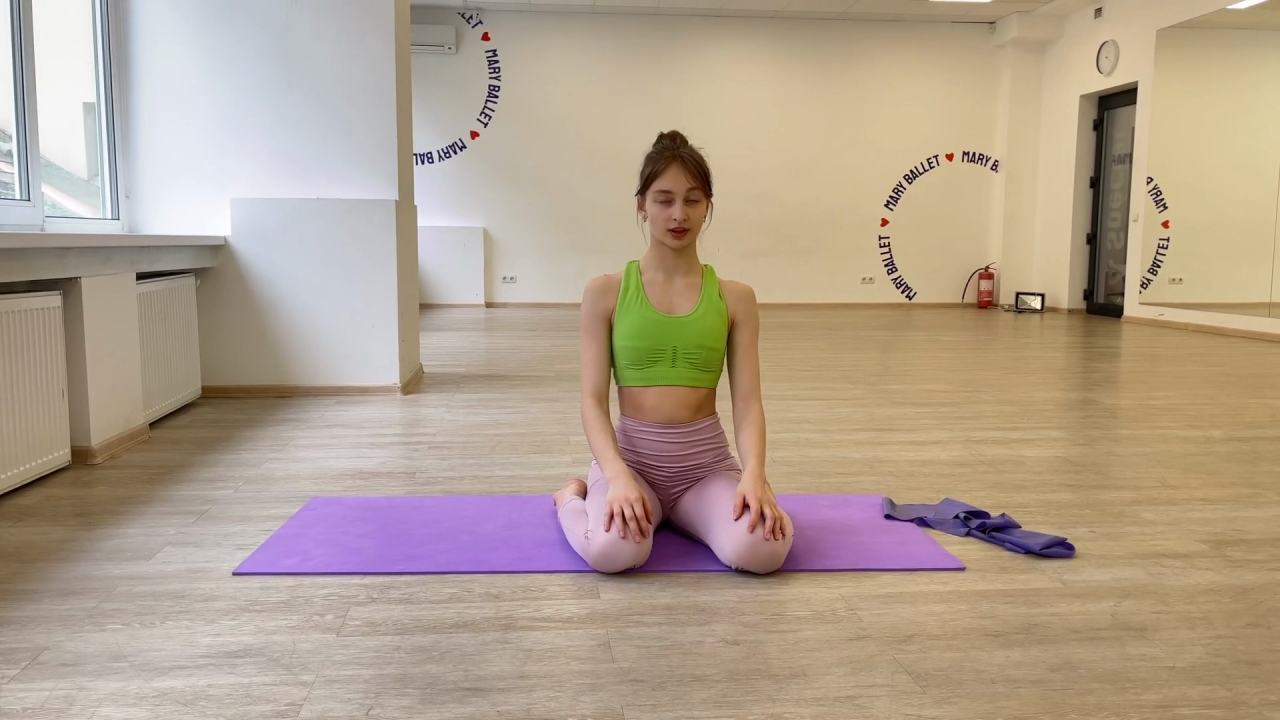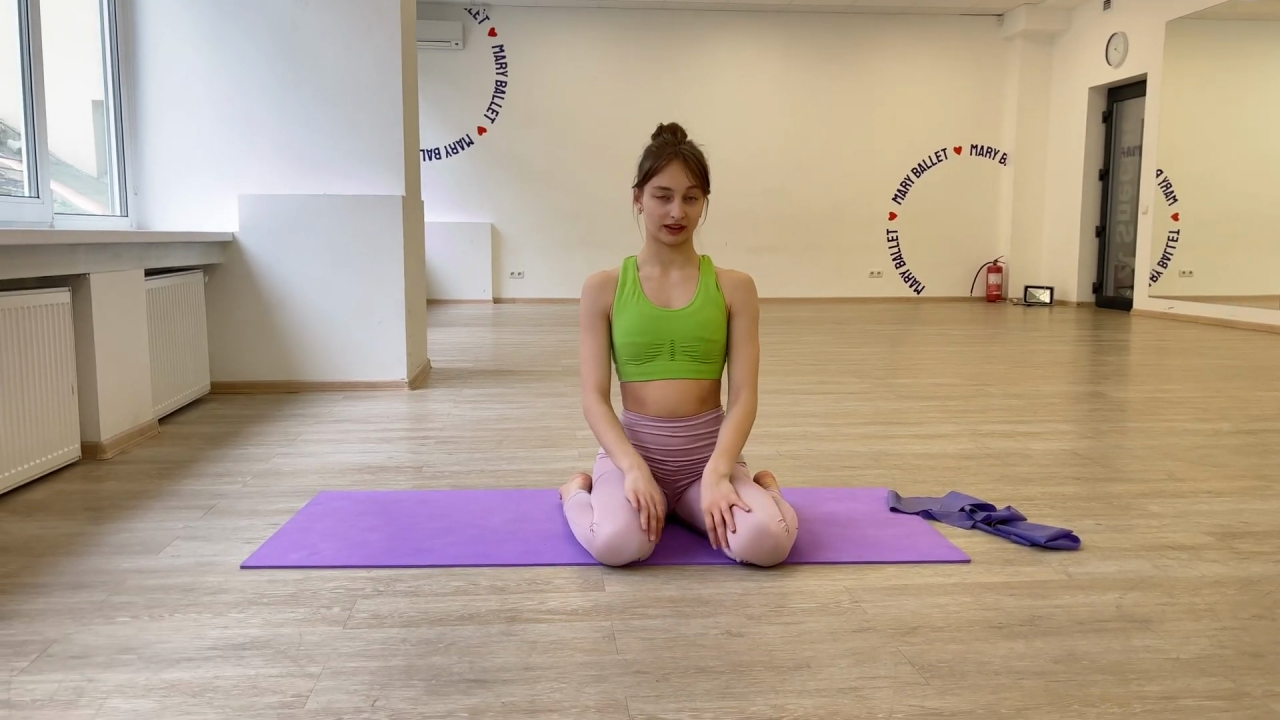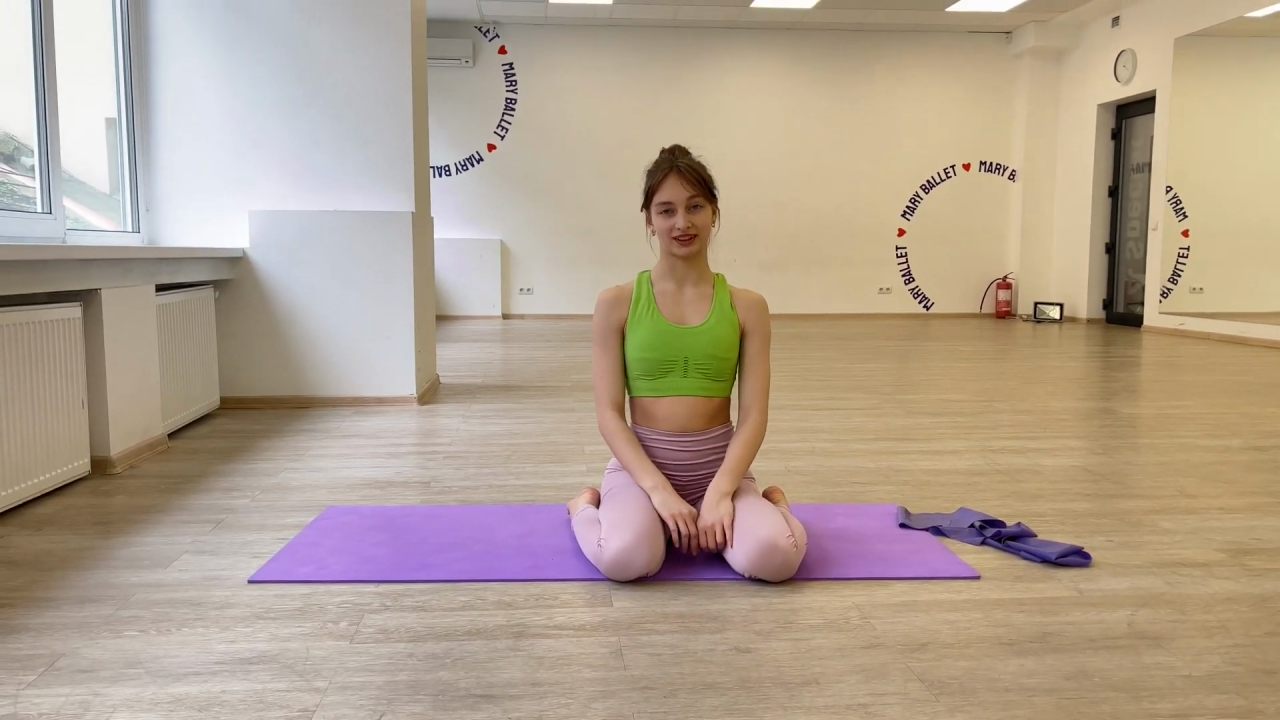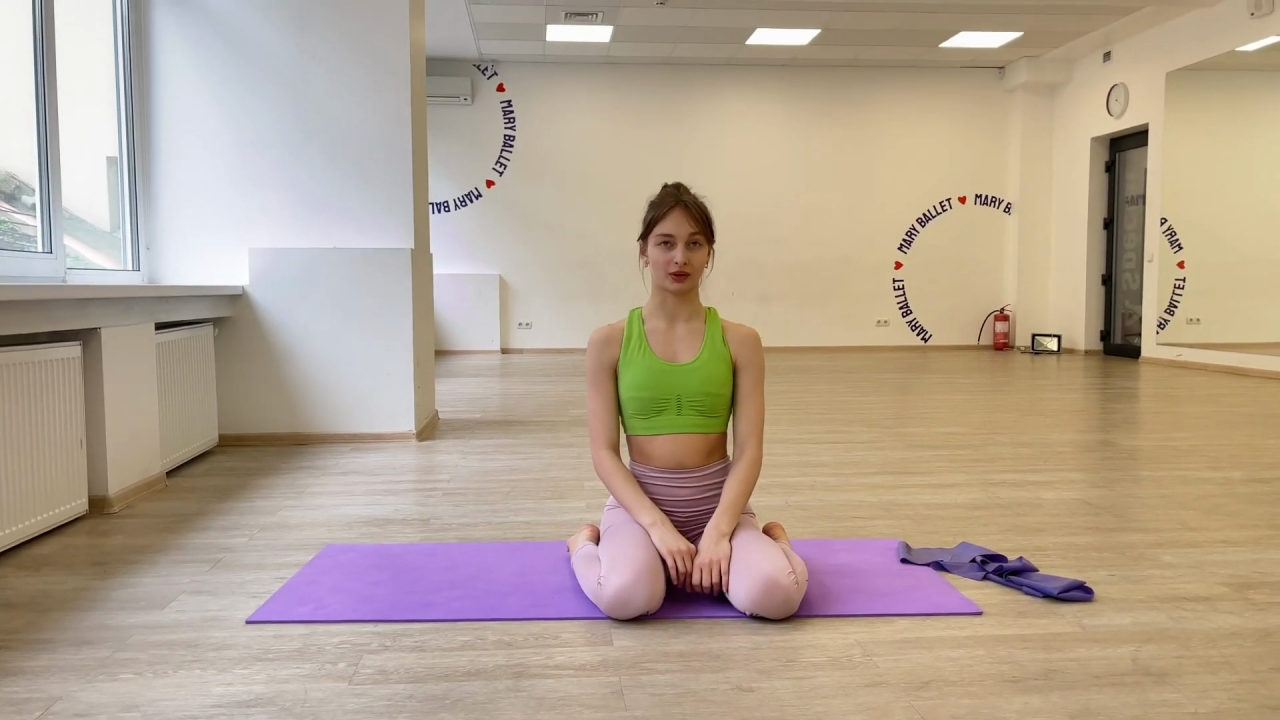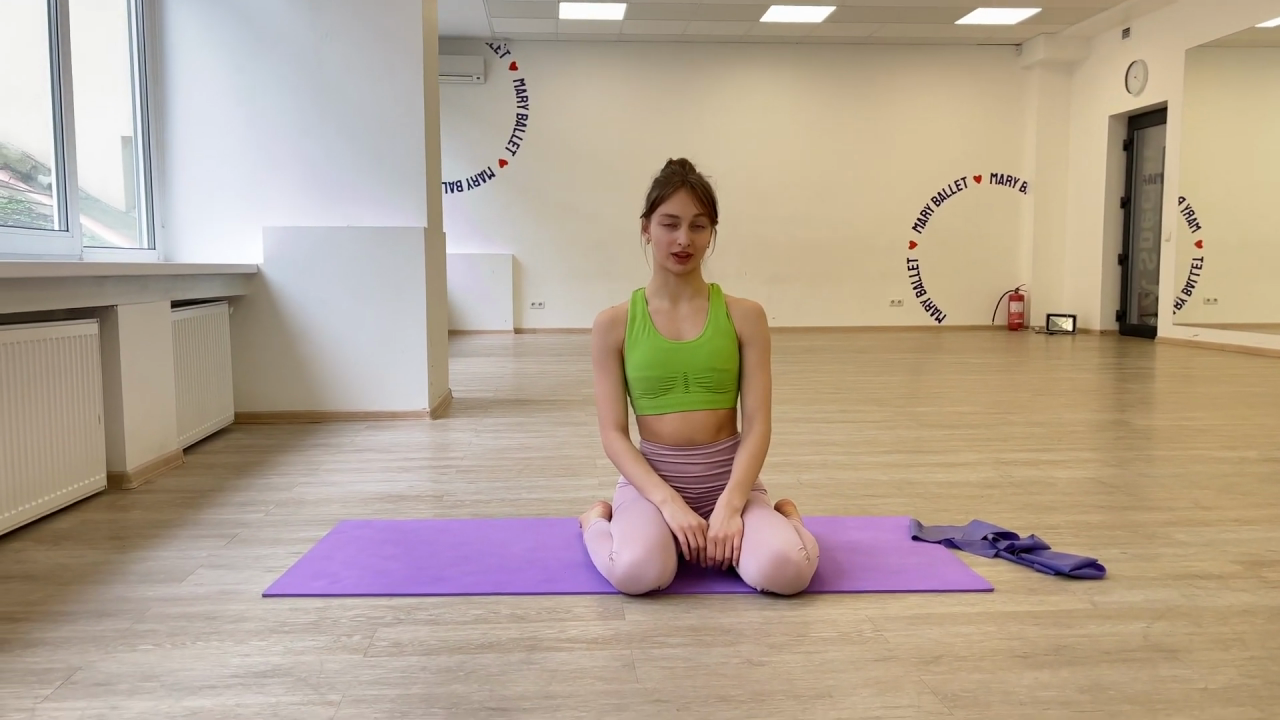
dt=1s
person 1, frame 1
left shoulder: (735, 298)
right shoulder: (605, 292)
left elbow: (747, 401)
right elbow: (593, 400)
left wrist: (753, 474)
right wrist: (617, 476)
left hip: (707, 459)
right hip: (630, 454)
left knee: (761, 549)
right knee: (612, 550)
left ankle: (678, 511)
right ankle: (572, 498)
person 1, frame 2
left shoulder: (734, 287)
right shoulder: (603, 288)
left elbow: (743, 396)
right elbow: (594, 396)
left wrist: (717, 473)
right wrist: (634, 468)
left hip: (709, 448)
right hip: (634, 445)
left knee: (766, 541)
right knee: (616, 542)
left ankle: (761, 487)
right ankle: (578, 492)
person 1, frame 3
left shoulder: (747, 307)
right shoulder: (617, 303)
left elbow: (754, 416)
right elbow: (609, 413)
left wrist: (720, 490)
right wrist: (659, 489)
left hip: (719, 464)
right hip: (640, 463)
left knee: (773, 557)
right knee: (625, 559)
left ankle: (770, 503)
right ankle: (587, 507)
person 1, frame 4
left shoulder: (740, 341)
right shoulder: (608, 342)
left elbow: (749, 451)
right elbow: (604, 452)
left wrist: (718, 531)
right wrist: (658, 526)
left hip: (717, 500)
right hip: (639, 500)
left knee: (773, 594)
right knee: (626, 596)
left ankle: (771, 539)
right ankle: (586, 544)
person 1, frame 5
left shoulder: (745, 316)
right shoulder: (614, 323)
left elbow: (757, 425)
right elbow: (613, 433)
left wrist: (729, 505)
right wrist: (669, 502)
left hip: (728, 476)
right hip: (651, 477)
left knee: (784, 570)
right knee: (637, 572)
left ankle: (782, 516)
right ankle: (598, 520)
